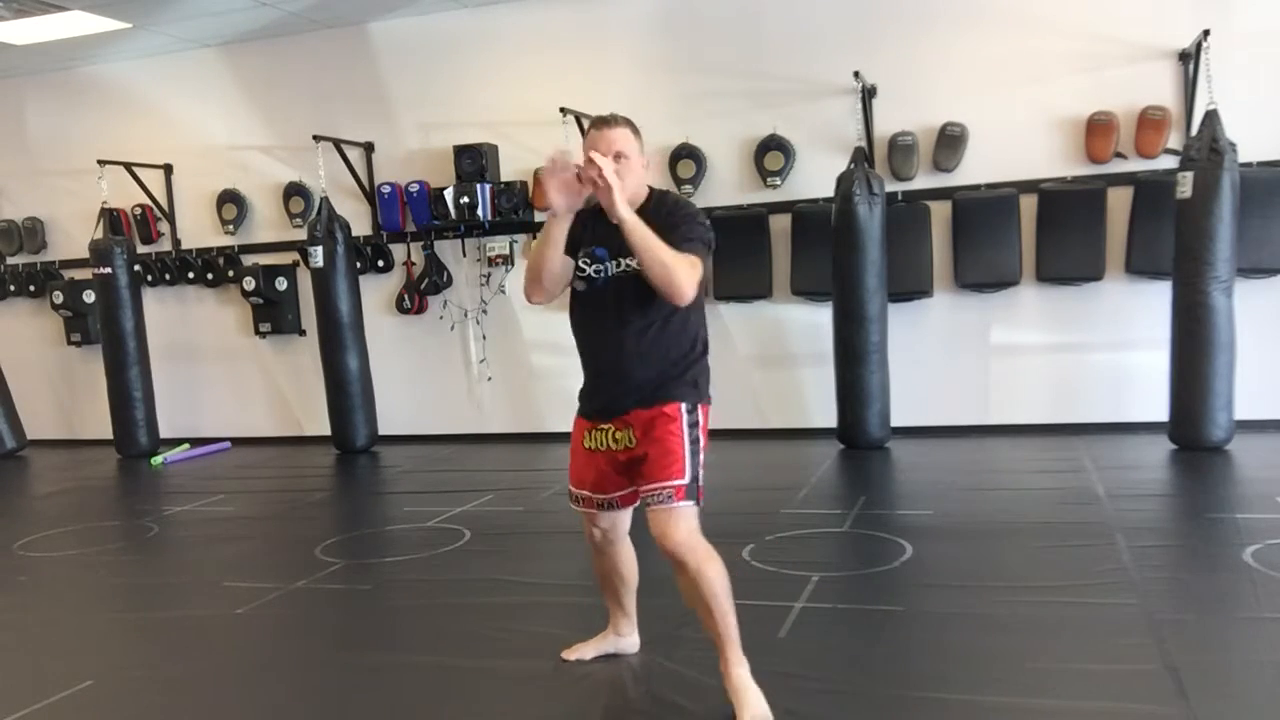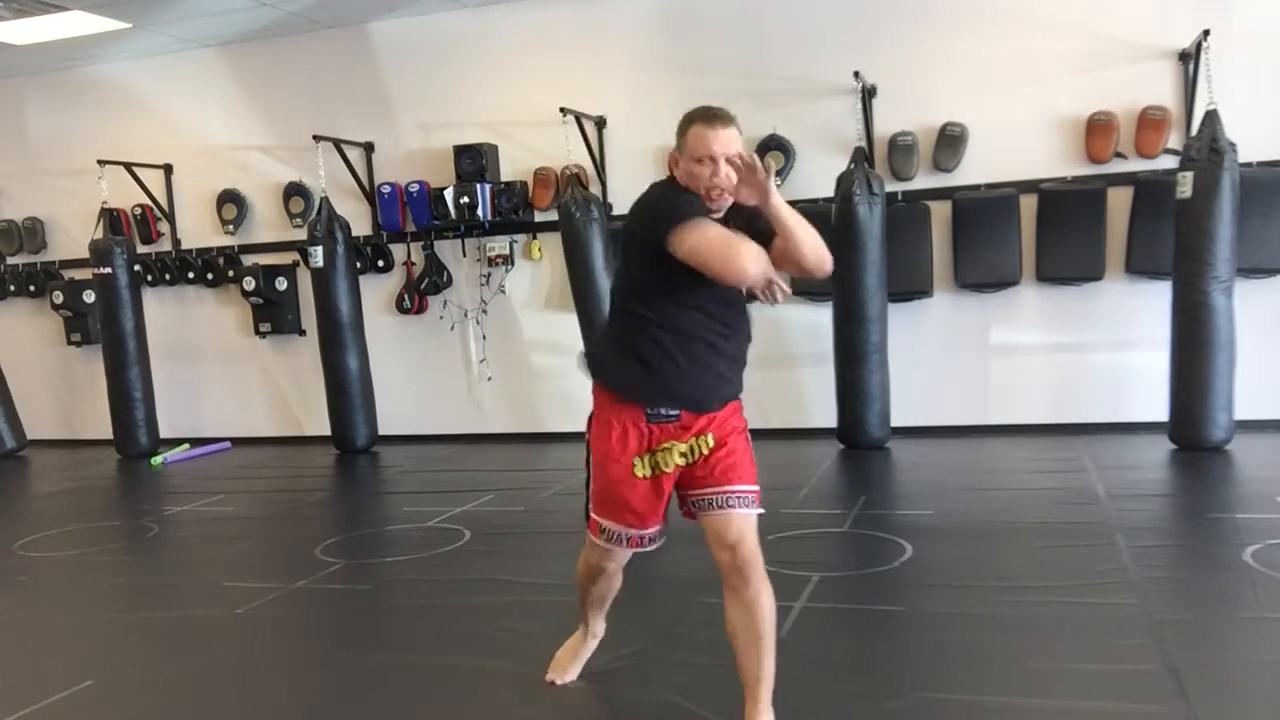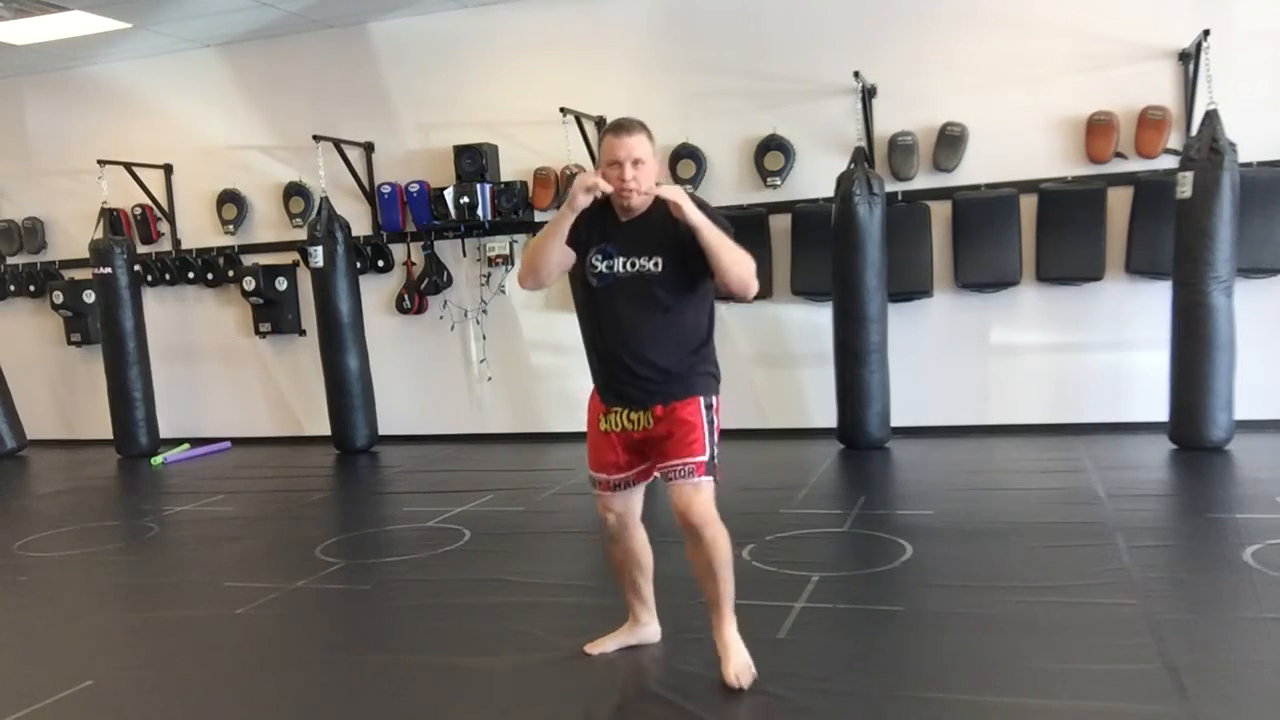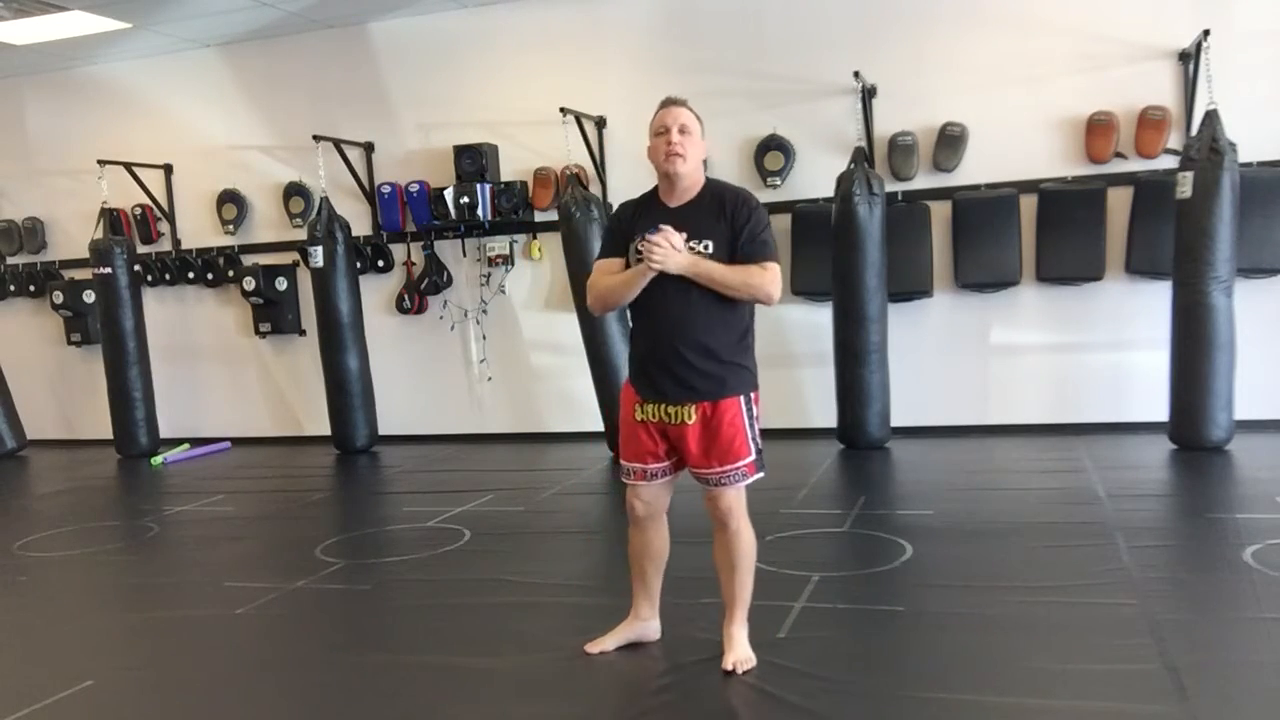
dt=0.7s
person 1, frame 1
left shoulder: (677, 215)
right shoulder: (584, 226)
left elbow: (681, 289)
right elbow: (538, 290)
left wrist: (619, 209)
right wrist: (560, 216)
left hip: (670, 401)
right hip: (602, 406)
left knee: (676, 536)
right knee: (601, 527)
left ankle: (736, 666)
right ankle: (622, 629)
person 1, frame 2
left shoulder: (742, 216)
right shoulder: (662, 206)
left elbow: (818, 264)
right elbow: (740, 266)
left wrist: (768, 201)
right wrist: (764, 271)
left hip: (712, 413)
right hip: (634, 414)
left knee: (740, 555)
right knee: (607, 553)
right ankle: (587, 630)
person 1, frame 3
left shoulder: (687, 214)
right shoulder: (588, 222)
left elbow: (746, 285)
right elbow: (531, 277)
left wrist: (694, 218)
right wrist: (568, 210)
left hip: (683, 394)
right hip: (614, 397)
left knee: (695, 513)
right knee: (615, 515)
left ankle: (726, 628)
right ankle: (642, 620)
person 1, frame 4
left shoulder: (737, 206)
right shoulder: (629, 218)
left elbow: (768, 287)
right elbow: (597, 299)
left wrist: (685, 262)
right wrist: (646, 267)
left hip: (721, 389)
right hip: (647, 391)
left knee: (727, 510)
right knee: (642, 506)
left ankle: (736, 628)
right ankle: (643, 617)
